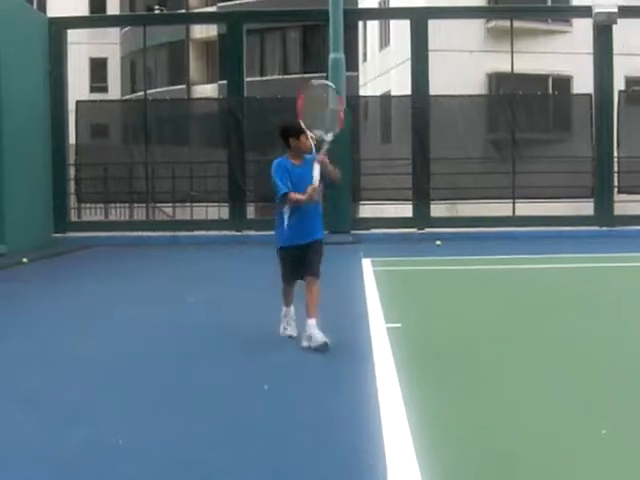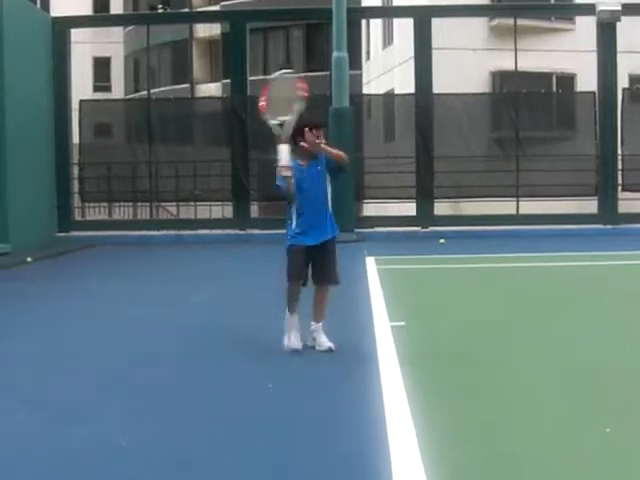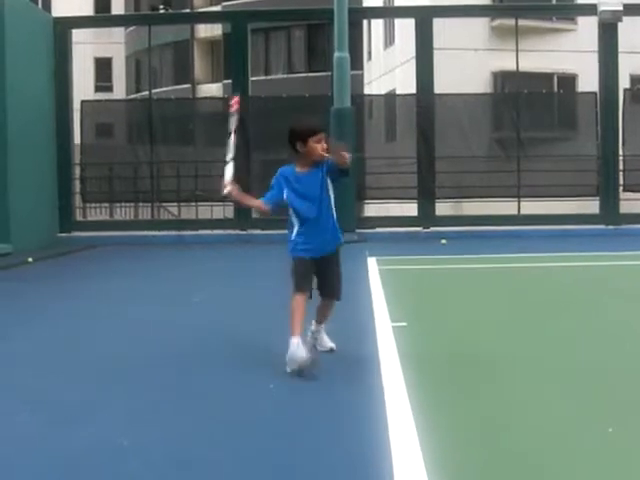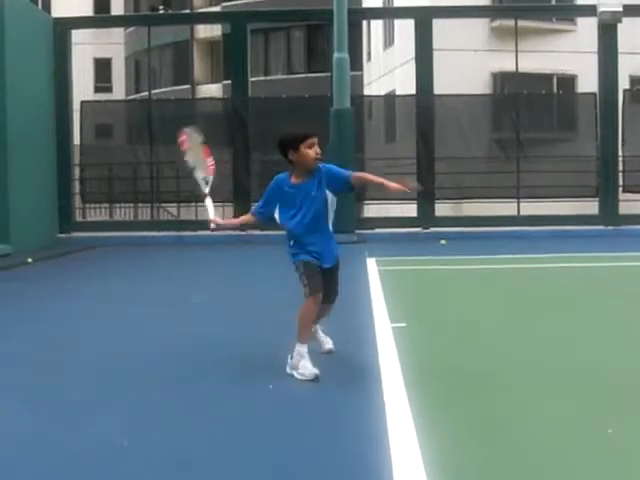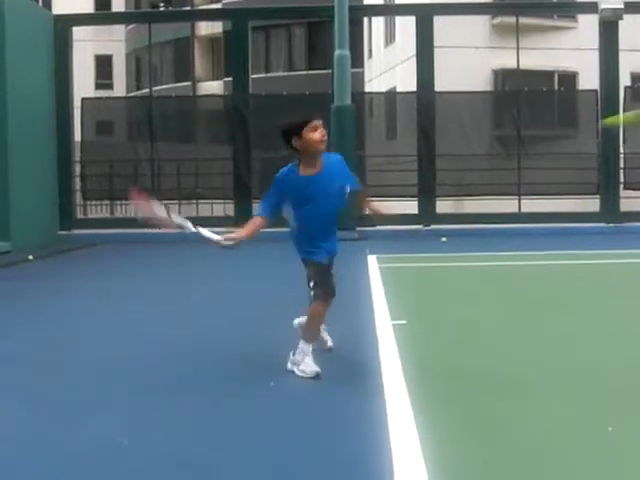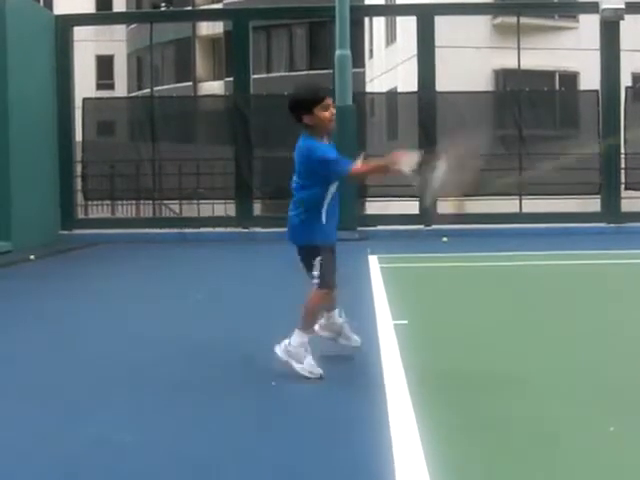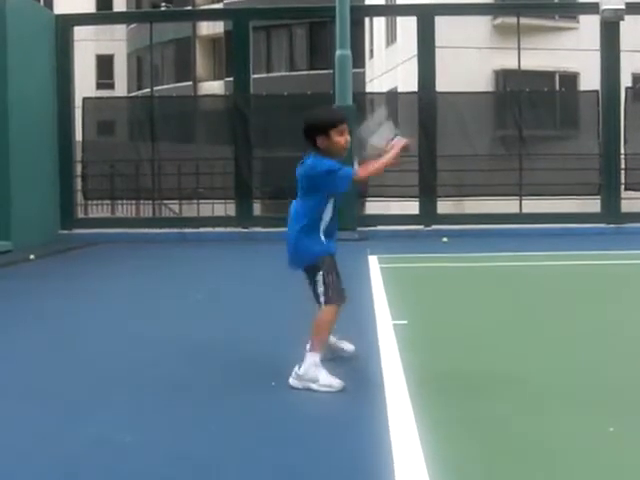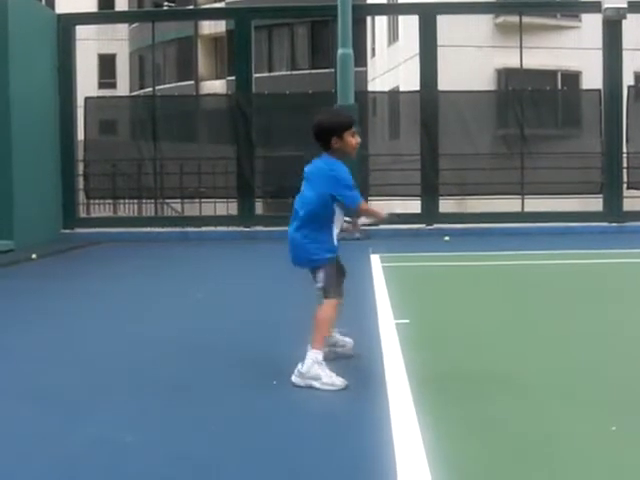
dt=0.2s
person 1, frame 1
left shoulder: (313, 161)
right shoulder: (280, 165)
left elbow: (336, 179)
right elbow: (287, 196)
left wrist: (324, 163)
right wrist: (304, 198)
left hip: (313, 231)
right hip: (289, 233)
left knee: (312, 276)
right knee: (289, 278)
left ankle: (311, 329)
right ankle: (287, 313)
person 1, frame 2
left shoulder: (322, 161)
right shoulder: (288, 166)
left elbow: (342, 158)
right elbow: (290, 193)
left wrist: (320, 149)
right wrist: (285, 182)
left hip: (326, 233)
right hip: (299, 234)
left knee: (324, 282)
right knee: (294, 281)
left ankle: (317, 329)
right ankle: (291, 320)
person 1, frame 3
left shoulder: (326, 167)
right shoulder: (285, 175)
left elbow: (346, 165)
right elbow: (266, 206)
left wrist: (339, 156)
right wrist: (238, 196)
left hip: (329, 243)
right hip: (303, 244)
left knee: (331, 295)
right knee: (301, 291)
left ankle: (317, 331)
right ankle: (297, 347)
person 1, frame 4
left shoulder: (325, 173)
right shoulder: (279, 185)
left elbow: (356, 177)
right elbow: (259, 214)
left wrist: (386, 183)
right wrist: (227, 223)
left hip: (328, 251)
right hip: (303, 251)
left knee: (327, 301)
right knee: (314, 294)
left ankle: (311, 327)
right ankle: (298, 356)
person 1, frame 5
left shoulder: (336, 162)
right shoulder: (286, 178)
left elbow: (354, 188)
right elbow: (267, 213)
left wrist: (367, 203)
right wrist: (241, 234)
left hip: (328, 241)
right hip: (311, 245)
left knee: (323, 293)
right knee: (323, 295)
left ankle: (309, 325)
right ankle: (301, 354)
person 1, frame 6
left shoulder: (315, 142)
right shoulder: (315, 149)
right elbow: (352, 171)
left wrist: (370, 165)
right wrist: (384, 165)
left hip: (320, 223)
right hip: (312, 226)
left knee: (328, 278)
right knee: (323, 283)
left ankle: (332, 320)
right ankle: (296, 345)
person 1, frame 7
left shoulder: (316, 163)
right shoulder: (320, 168)
right elbow: (361, 176)
right wrist: (393, 152)
left hip: (316, 241)
right hip: (312, 245)
left knee: (335, 296)
right knee: (331, 300)
left ankle: (324, 340)
right ankle: (309, 368)
person 1, frame 8
left shoulder: (315, 167)
right shoulder: (336, 170)
right elbow: (358, 208)
left wrist: (342, 220)
right wrist: (377, 214)
left hip: (307, 239)
right hip: (317, 243)
left knee: (335, 285)
right knee: (330, 296)
left ankle: (327, 337)
right ankle: (311, 365)
